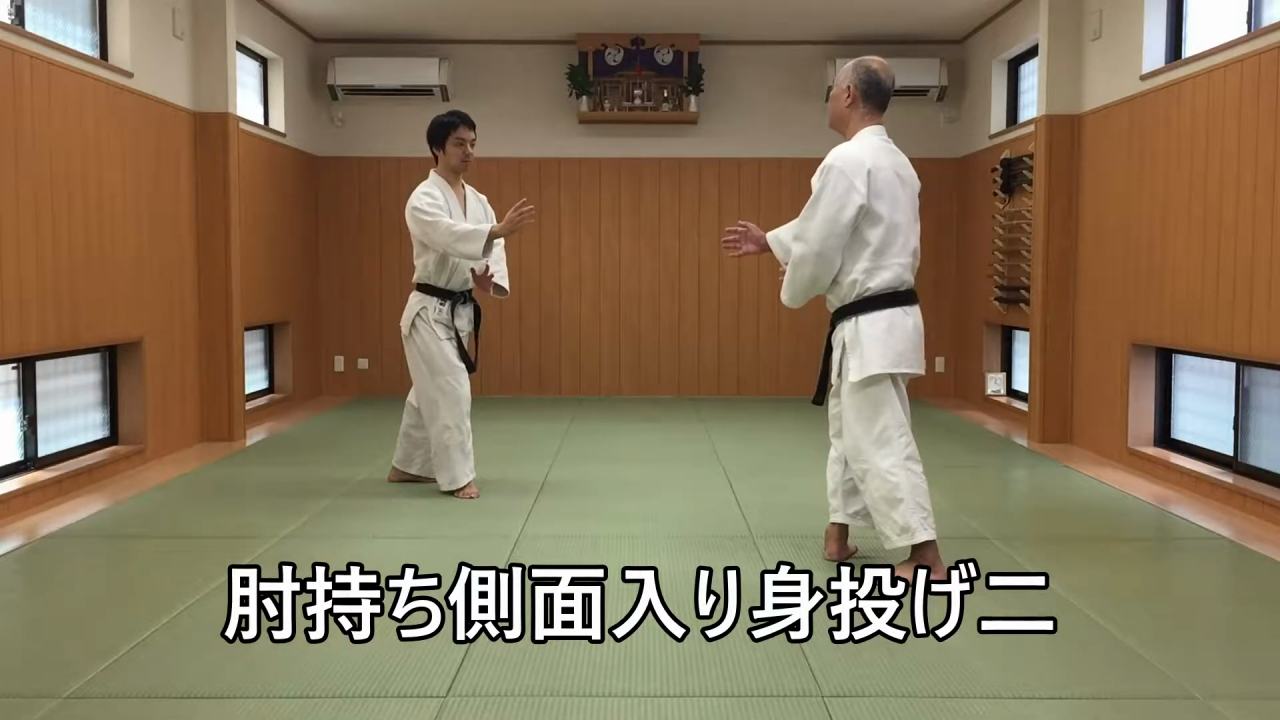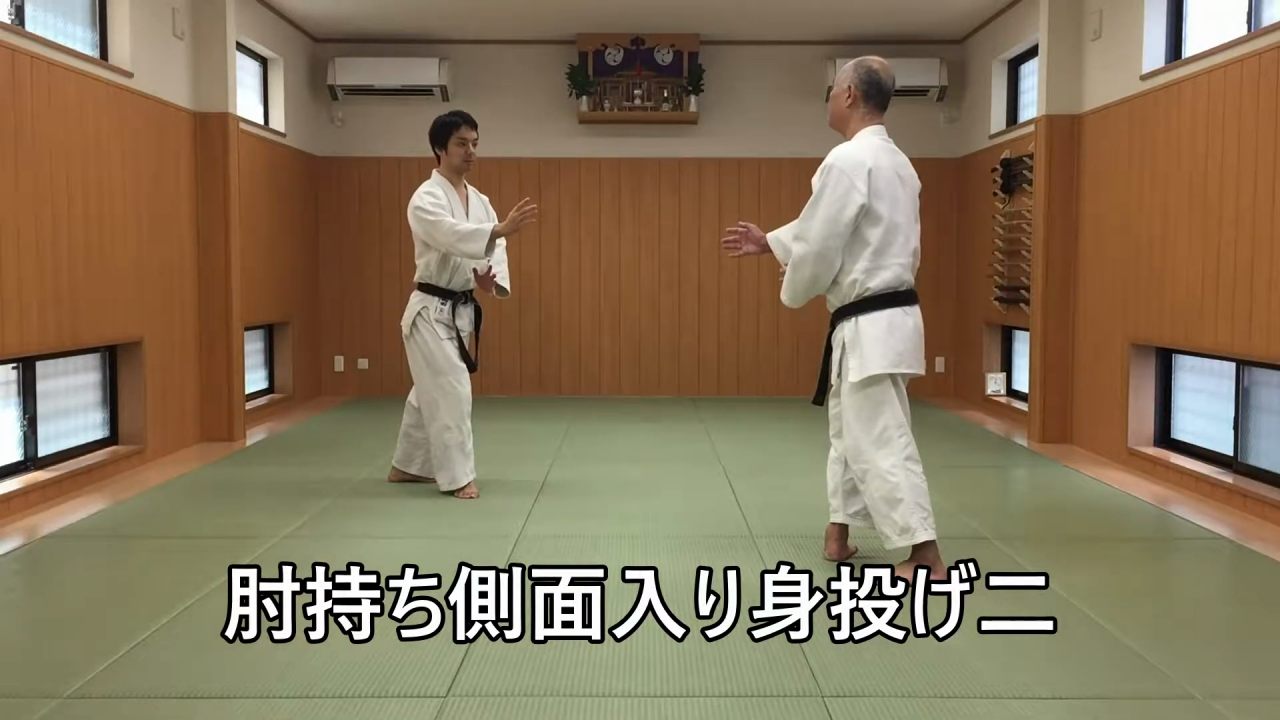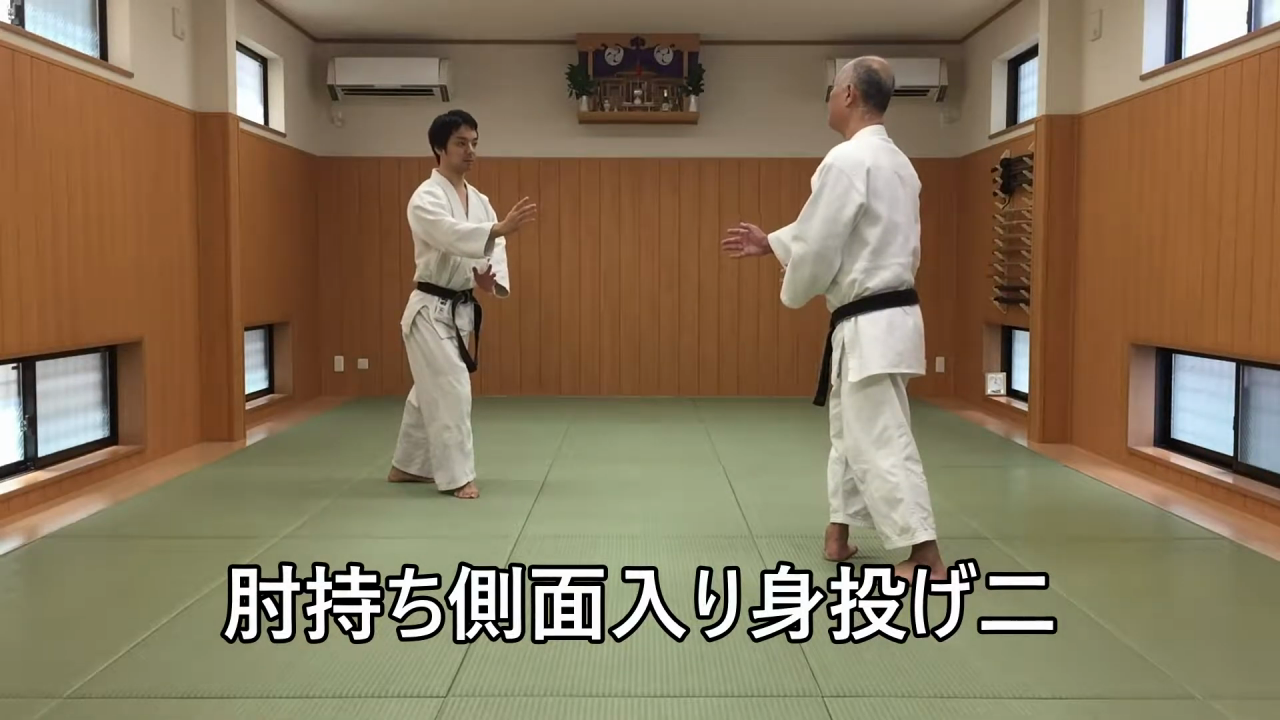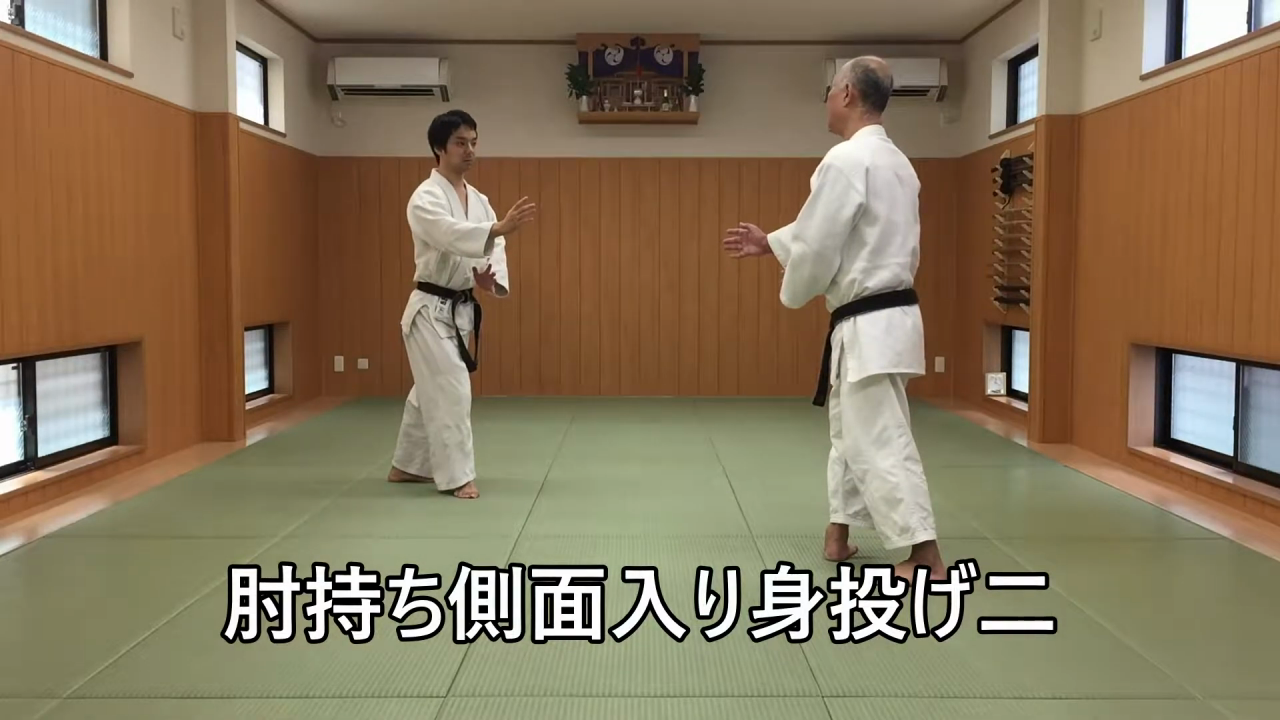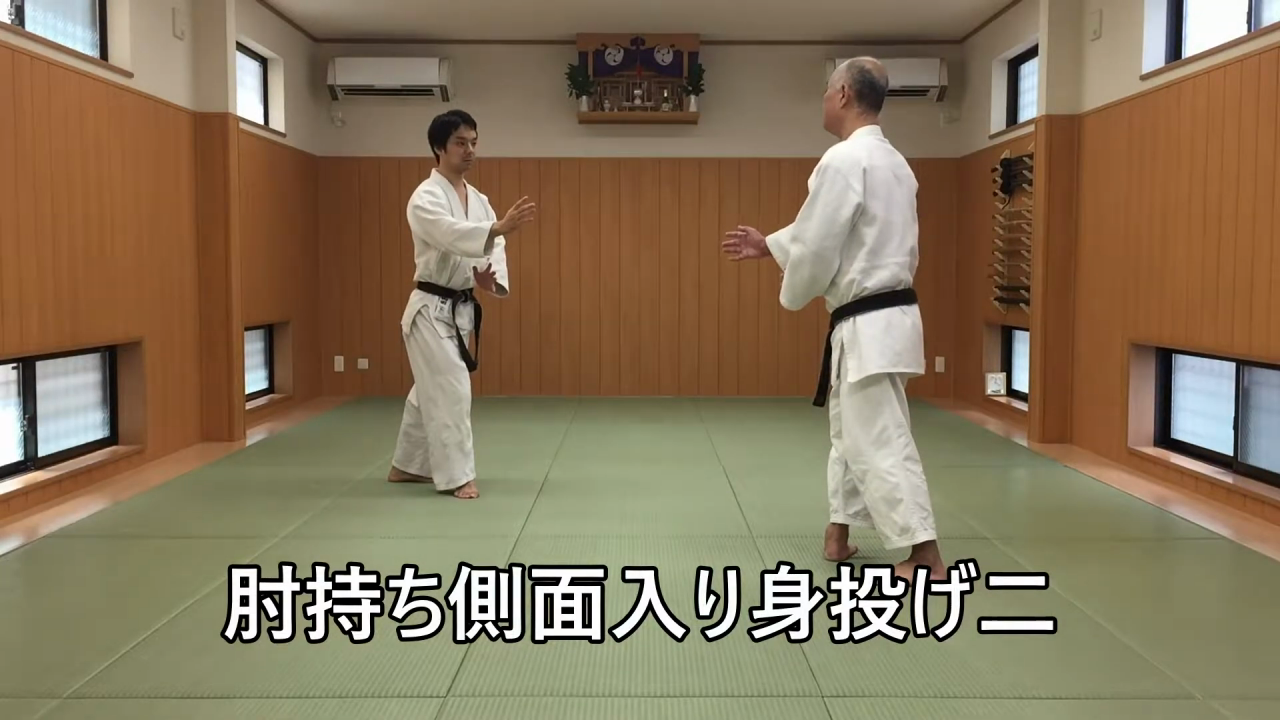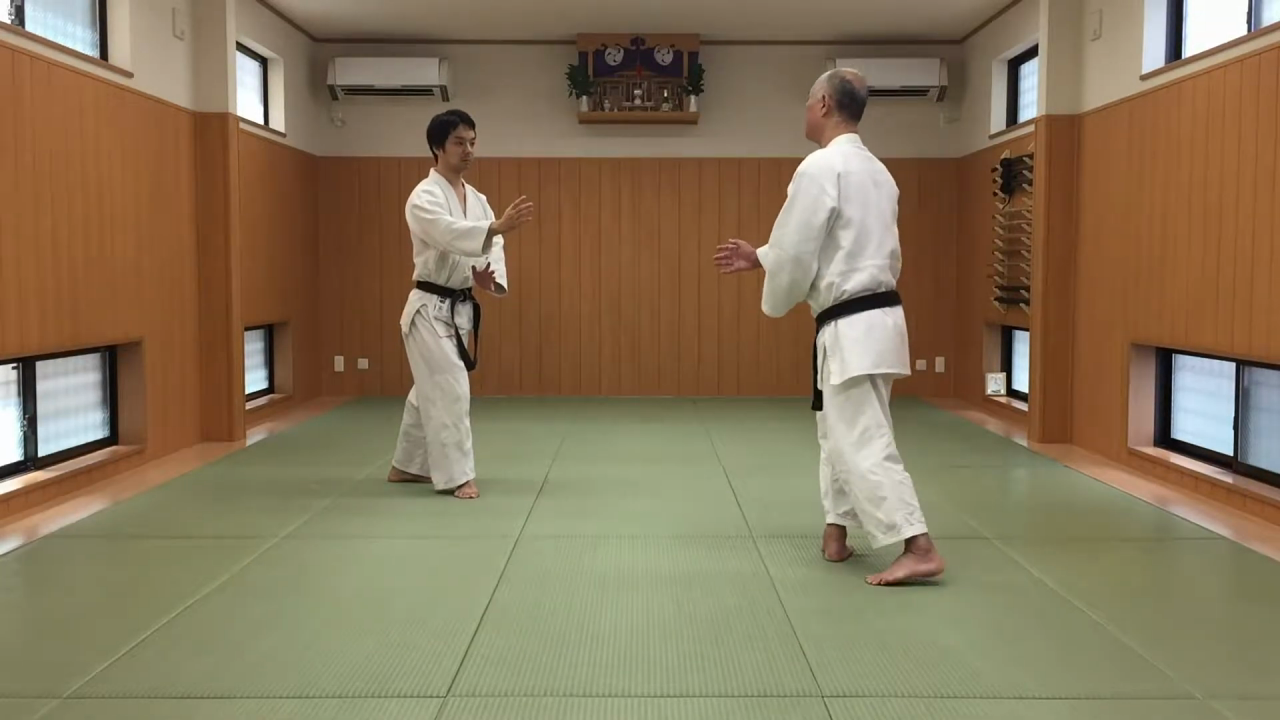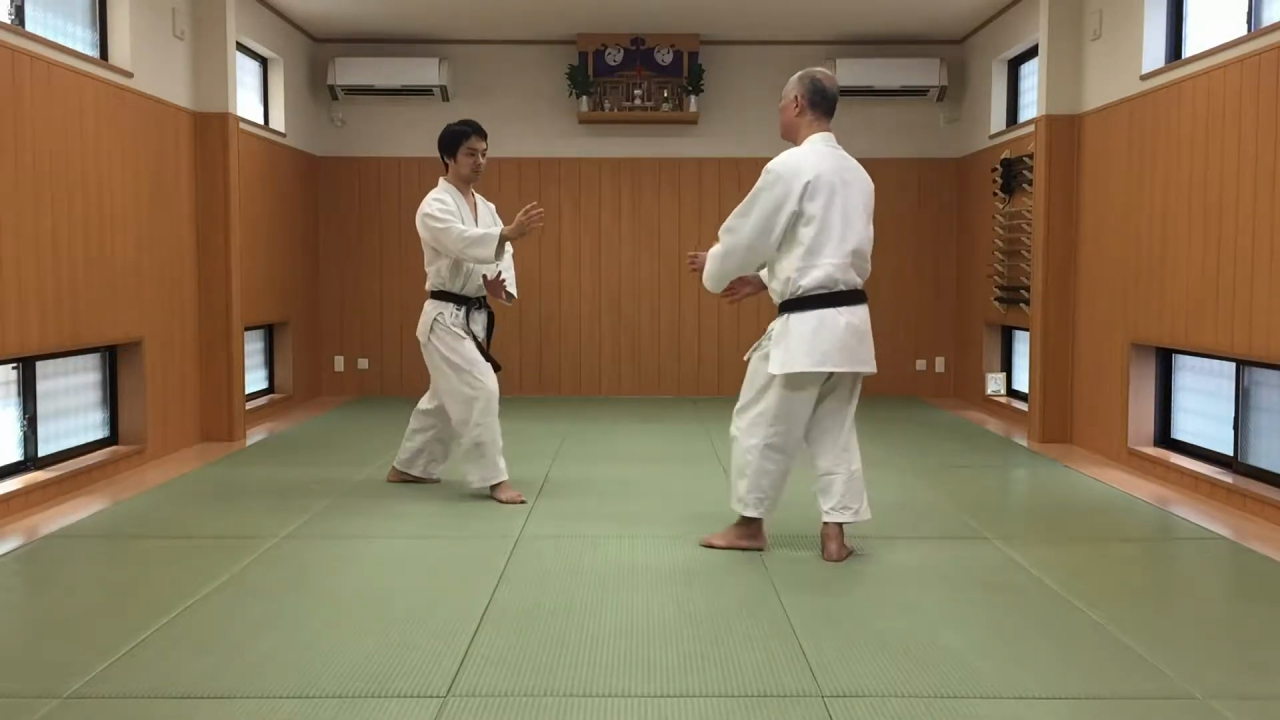
dt=0.4s
person 1, frame 1
left shoulder: (848, 160)
right shoulder: (894, 161)
left elbow: (820, 244)
left wrist: (792, 292)
right wrist: (769, 241)
left hip: (869, 324)
right hip: (884, 316)
left knee: (880, 443)
right knee: (849, 432)
left ankle: (926, 556)
right ankle: (838, 534)
person 1, frame 2
left shoulder: (849, 160)
right shoulder: (895, 161)
left elbow: (820, 245)
left wrist: (792, 292)
right wrist: (769, 242)
left hip: (870, 324)
right hip: (884, 317)
left knee: (881, 444)
right knee: (849, 432)
left ankle: (926, 557)
right ankle: (839, 535)
person 1, frame 3
left shoulder: (848, 160)
right shoulder: (895, 161)
left elbow: (819, 245)
left wrist: (792, 292)
right wrist: (770, 242)
left hip: (869, 324)
right hip: (885, 315)
left knee: (880, 444)
right knee: (850, 433)
left ankle: (926, 557)
right ankle: (839, 535)
person 1, frame 4
left shoulder: (846, 160)
right shoulder: (895, 161)
left elbow: (818, 246)
left wrist: (792, 293)
right wrist: (770, 243)
left hip: (868, 323)
right hip: (887, 315)
left knee: (880, 443)
right knee: (850, 433)
left ankle: (926, 556)
right ankle: (839, 534)
person 1, frame 5
left shoulder: (844, 160)
right shoulder: (892, 161)
left elbow: (818, 247)
left wrist: (792, 295)
right wrist: (769, 245)
left hip: (868, 323)
right hip: (888, 314)
left knee: (880, 443)
right knee: (850, 434)
left ankle: (925, 556)
right ankle: (838, 534)
person 1, frame 6
left shoulder: (820, 167)
right shoulder: (876, 170)
left elbow: (796, 251)
left wrist: (774, 302)
right wrist: (758, 257)
left hip: (852, 325)
right hip: (877, 316)
left knee: (864, 445)
right knee: (839, 436)
left ankle: (919, 548)
right ankle: (836, 533)
person 1, frame 7
left shoulder: (790, 167)
right shoulder: (856, 173)
left elbow: (745, 238)
left wrist: (713, 268)
right wrist: (766, 279)
left hip: (806, 322)
right hip: (850, 316)
left knee: (758, 427)
right knee: (833, 435)
left ankle: (749, 526)
right ankle: (835, 532)
person 2, frame 1
left shoulder: (477, 200)
right shoulder: (424, 199)
left elbow: (491, 246)
right elbow: (449, 236)
left wrist: (492, 278)
right wrist: (499, 230)
left hip: (460, 310)
right hip: (430, 310)
left knee: (428, 391)
right knee: (451, 392)
left ankle: (407, 465)
right ankle: (458, 475)
person 2, frame 2
left shoulder: (479, 200)
right shoulder: (426, 199)
left elbow: (491, 247)
right elbow: (452, 235)
left wrist: (493, 278)
right wrist: (502, 229)
left hip: (461, 310)
right hip: (431, 310)
left knee: (429, 391)
right knee: (452, 392)
left ankle: (407, 465)
right ankle: (458, 475)
person 2, frame 3
left shoulder: (478, 200)
right shoulder: (426, 198)
left elbow: (492, 246)
right elbow: (451, 234)
left wrist: (493, 279)
right wrist: (501, 228)
left hip: (460, 309)
right hip: (431, 309)
left knee: (429, 391)
right knee: (451, 391)
left ankle: (407, 465)
right ankle: (457, 475)
person 2, frame 4
left shoulder: (478, 200)
right shoulder: (426, 198)
left elbow: (491, 246)
right elbow: (451, 234)
left wrist: (493, 277)
right wrist: (500, 228)
left hip: (460, 309)
right hip: (431, 309)
left knee: (430, 390)
right knee: (451, 391)
left ankle: (407, 465)
right ankle: (457, 475)
person 2, frame 5
left shoulder: (477, 199)
right shoulder: (426, 198)
left elbow: (491, 245)
right elbow: (451, 234)
left wrist: (492, 277)
right wrist: (500, 227)
left hip: (460, 308)
right hip: (432, 309)
left knee: (430, 390)
right knee: (451, 391)
left ankle: (407, 465)
right ankle: (457, 475)
person 2, frame 6
left shoulder: (476, 199)
right shoulder: (424, 197)
left elbow: (490, 244)
right elbow: (449, 233)
left wrist: (492, 276)
right wrist: (499, 226)
left hip: (459, 308)
right hip: (430, 308)
left knee: (430, 390)
right knee: (449, 391)
left ankle: (407, 465)
right ankle: (456, 474)
person 2, frame 7
left shoulder: (486, 207)
right shoulder: (435, 206)
left elbow: (501, 253)
right elbow: (462, 241)
left wrist: (502, 286)
right wrist: (509, 232)
left hip: (474, 315)
right hip: (446, 316)
left knee: (444, 399)
right knee: (481, 389)
left ankle: (408, 466)
right ankle: (493, 478)
